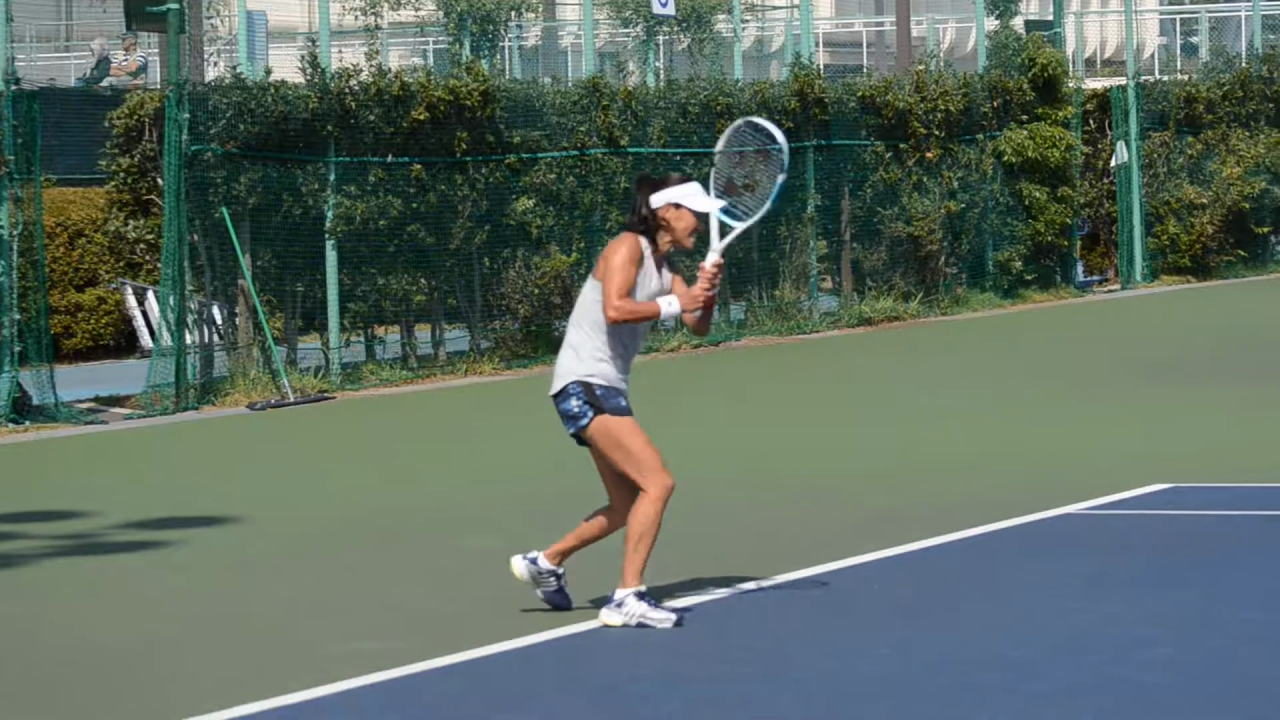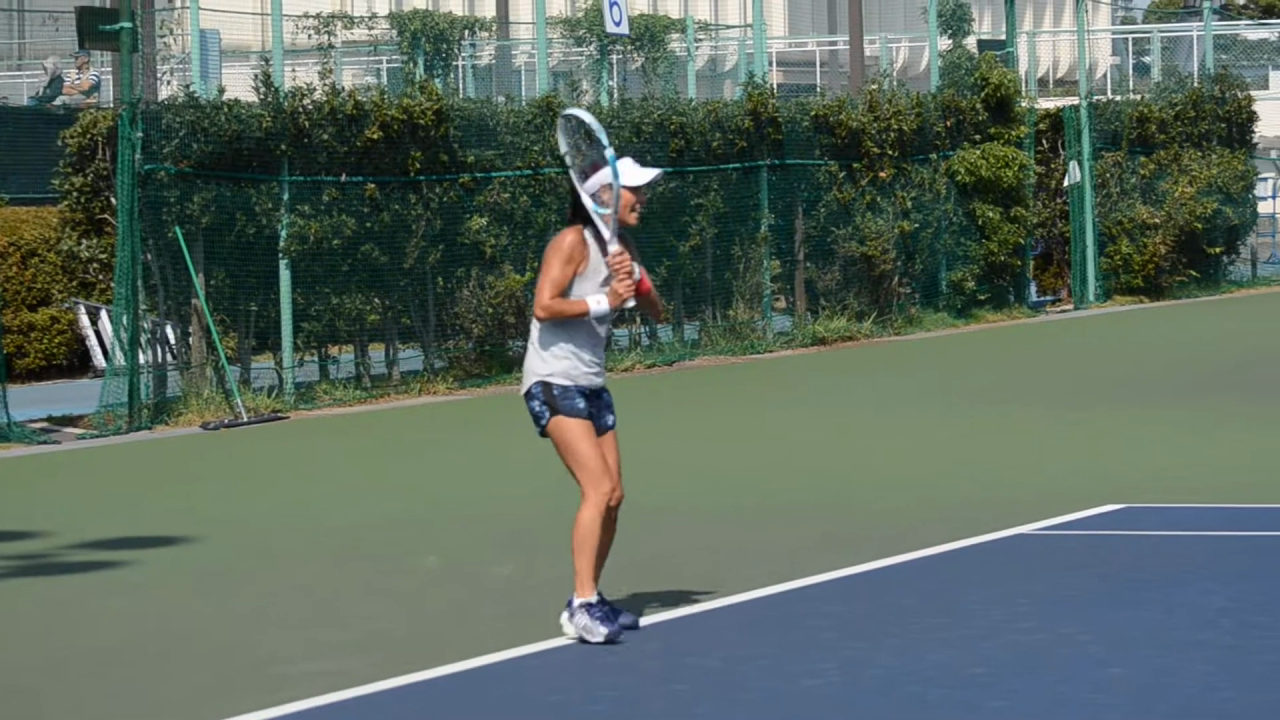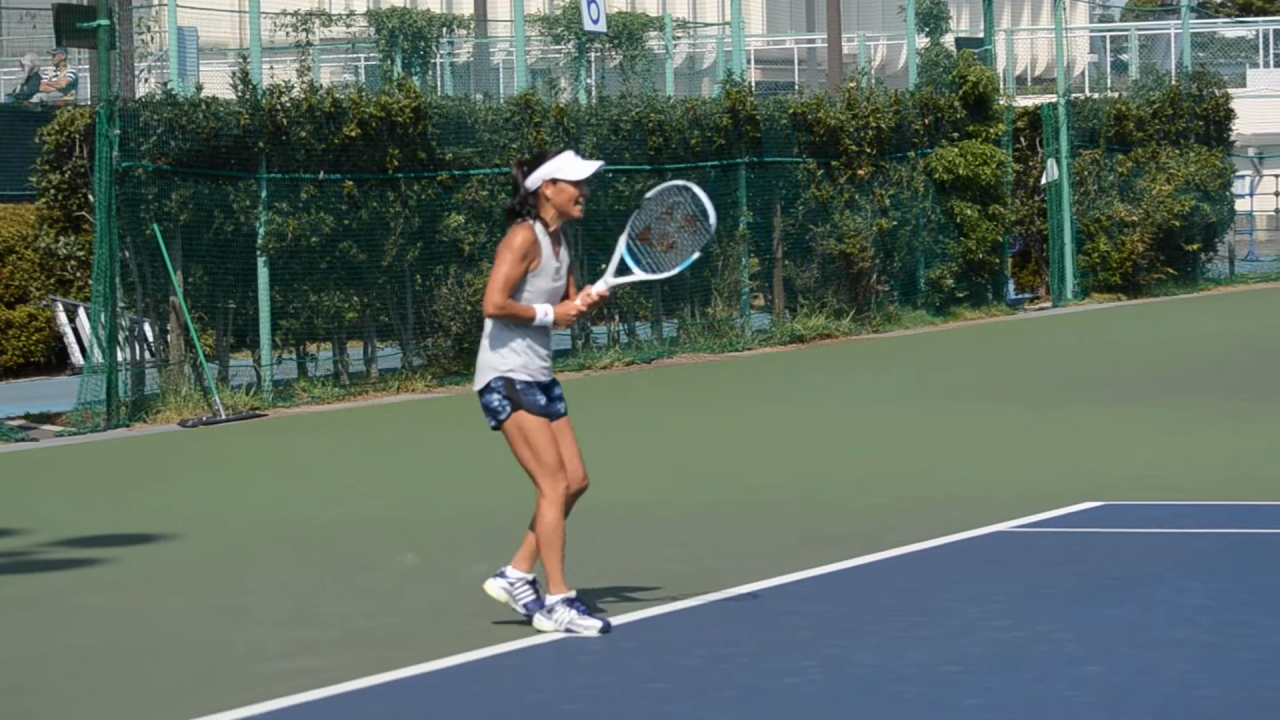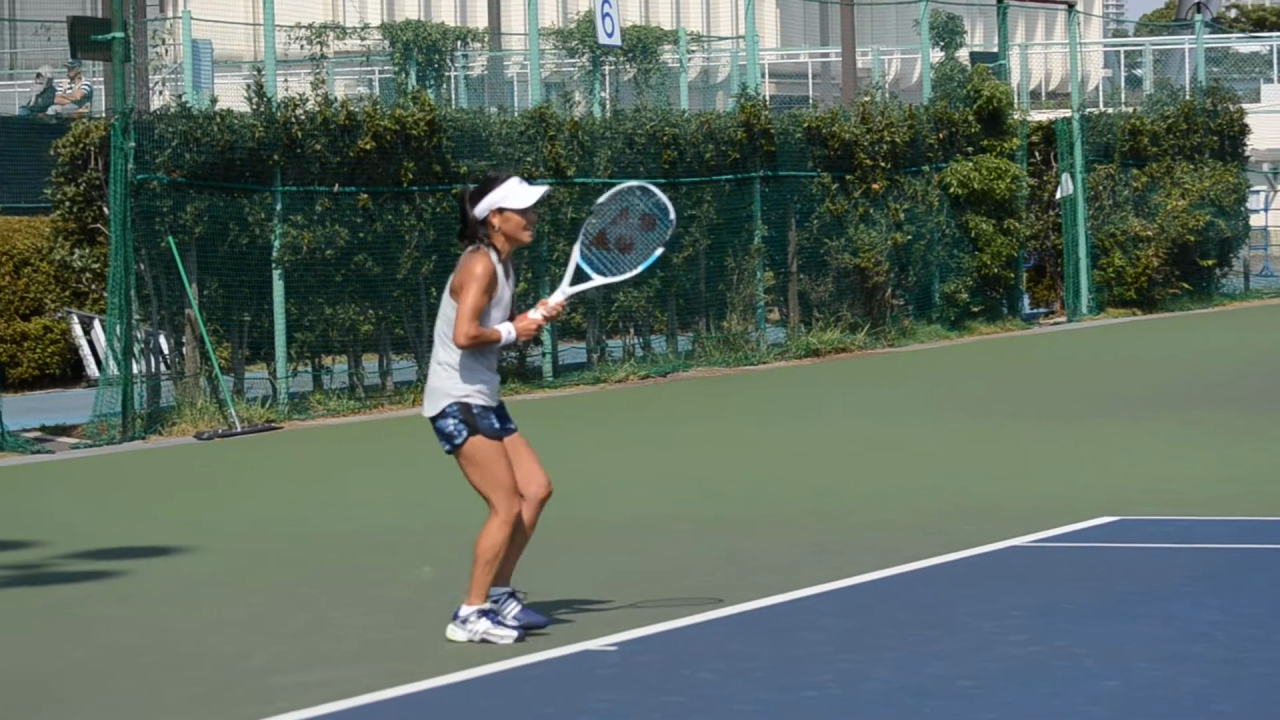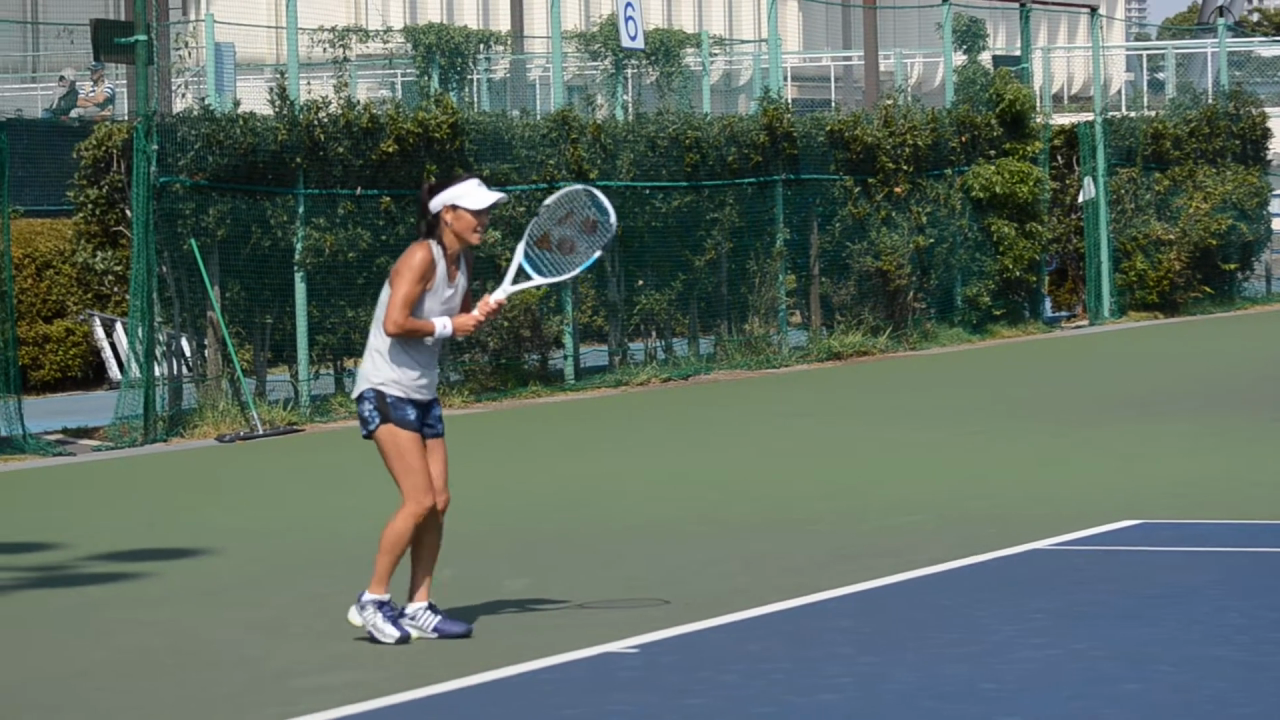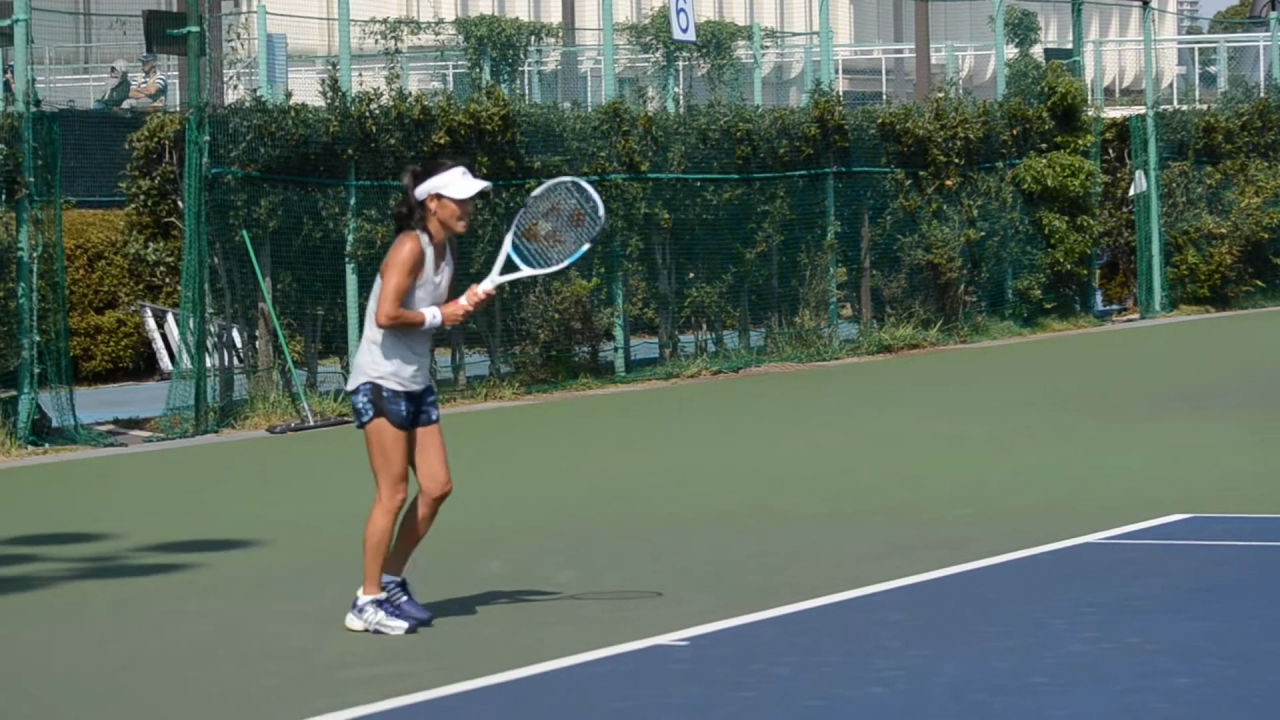
dt=0.4s
person 1, frame 1
left shoulder: (663, 264)
right shoulder: (627, 247)
left elbow: (699, 326)
right elbow: (616, 310)
left wrist: (704, 291)
right wrist: (675, 304)
left hip: (608, 389)
right hip: (585, 386)
left knee: (631, 504)
right knee: (658, 484)
left ankle: (544, 561)
right ankle: (626, 599)
person 1, frame 2
left shoulder: (618, 246)
right shoulder: (572, 241)
left elbow: (654, 309)
right elbow: (543, 308)
left wrist: (635, 279)
right wrist: (605, 301)
left hip: (590, 384)
right hip: (554, 384)
left knee: (611, 496)
right knee: (599, 490)
left ankle: (589, 600)
right ankle: (581, 604)
person 1, frame 3
left shoulder: (559, 238)
right shoulder: (523, 235)
left elbow: (563, 309)
right elbow: (493, 304)
left wrist: (583, 302)
right wrist: (549, 314)
left hip: (539, 377)
right hip: (507, 377)
left knee: (575, 481)
right knee: (555, 485)
left ankle: (515, 576)
right ankle: (557, 601)
person 1, frame 4
left shoulder: (502, 262)
right shoulder: (480, 264)
right elbow: (465, 336)
left wrist: (536, 317)
right wrist: (512, 332)
left hip: (481, 401)
right hip: (458, 402)
left knee: (537, 490)
right knee: (508, 508)
left ankle: (499, 590)
right ankle: (472, 614)
person 1, frame 5
left shoulder: (463, 262)
right shoulder: (421, 256)
left elbow: (455, 321)
right elbow: (395, 325)
left wrist: (482, 313)
right wrist: (449, 326)
left hip: (422, 393)
right hip: (386, 390)
left knee: (437, 502)
right knee: (418, 502)
left ankle: (419, 608)
right ankle: (373, 597)
person 1, frame 6
left shoulder: (447, 247)
right shoulder: (409, 246)
right elbow: (385, 316)
left wrist: (467, 303)
right wrist: (438, 316)
left hip: (415, 385)
right hip: (380, 383)
left knee: (438, 487)
right knee: (391, 494)
left ankle: (388, 582)
right ankle: (370, 601)
